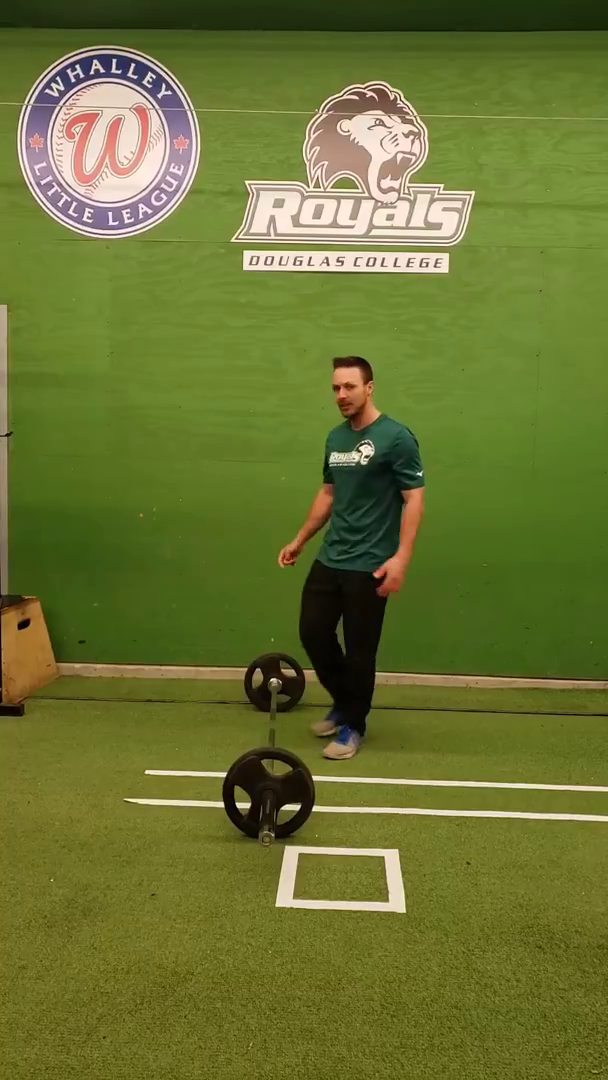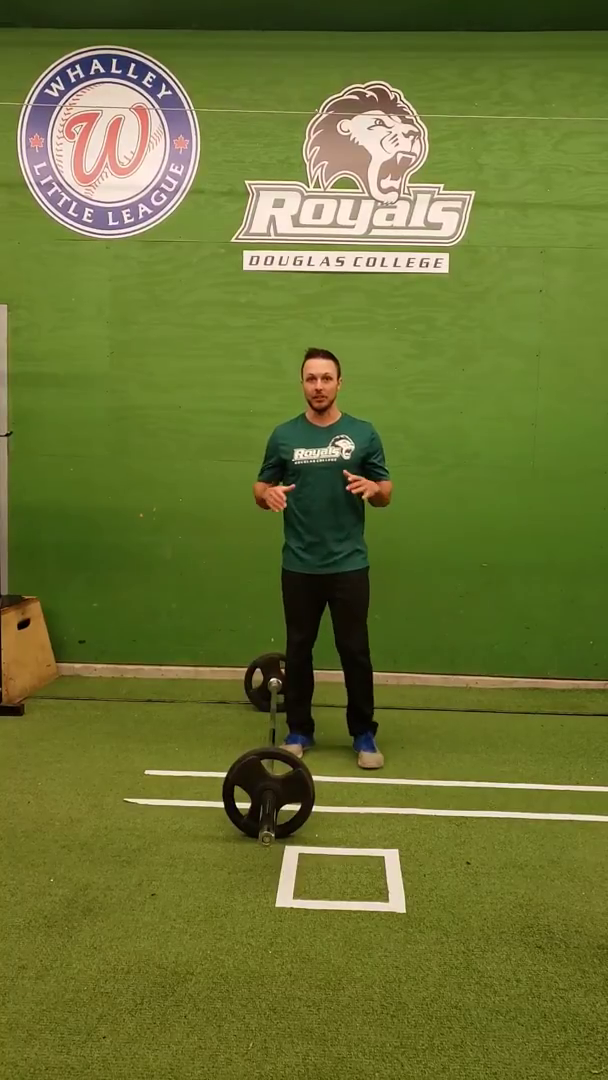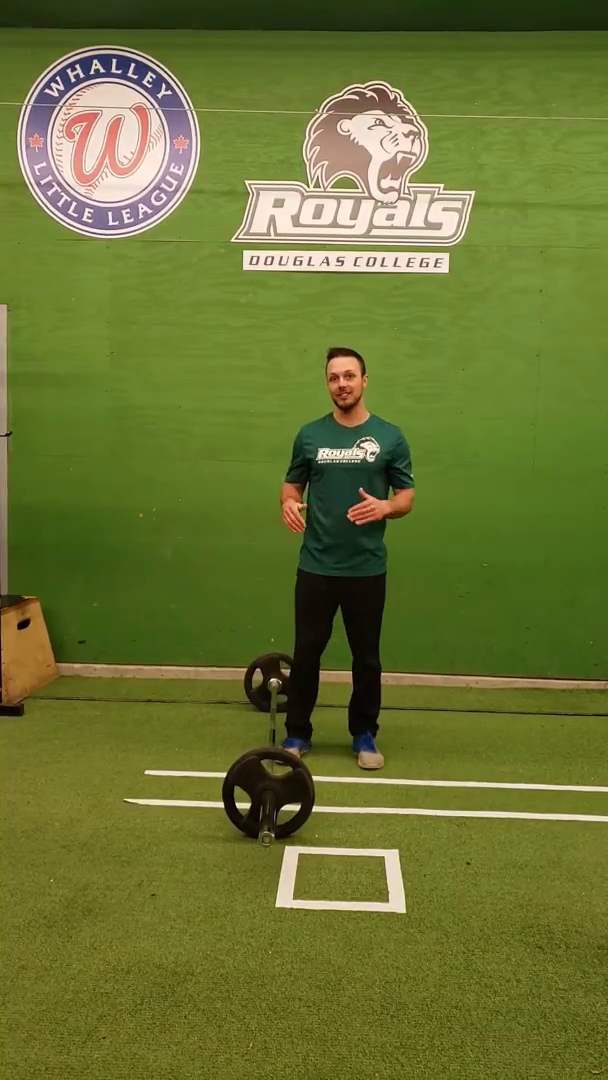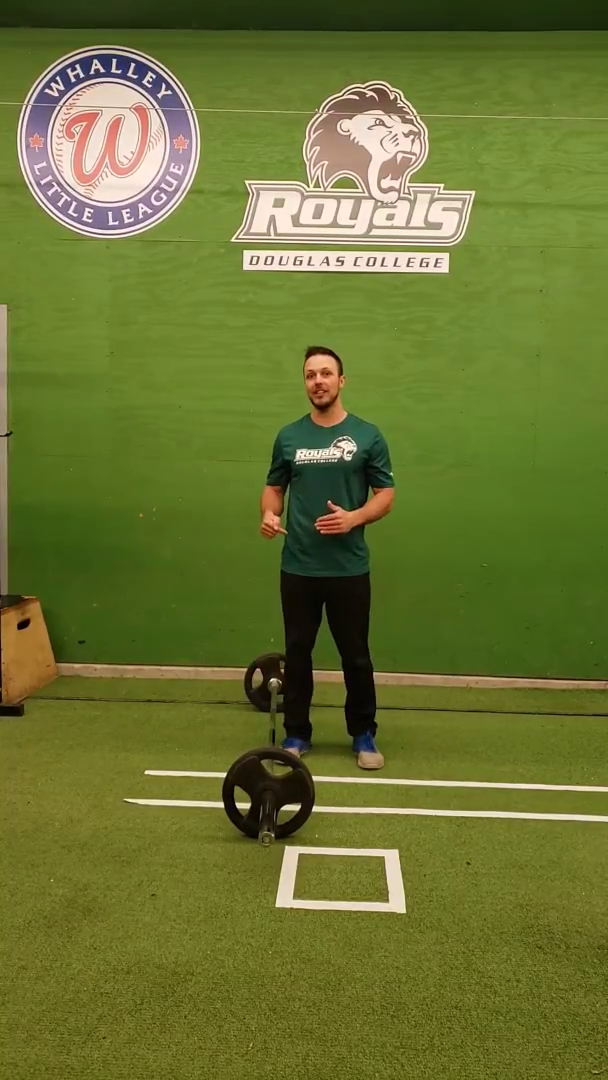
dt=1s
person 1, frame 1
left shoulder: (396, 437)
right shoulder: (335, 437)
left elbow: (414, 499)
left wrist: (401, 556)
right wrist: (300, 539)
left hip: (370, 565)
right hip: (330, 558)
left knee: (359, 646)
right knee: (313, 632)
left ankle: (352, 724)
right ankle: (344, 702)
person 1, frame 2
left shoulder: (363, 433)
right shoulder: (283, 435)
left elbow: (385, 491)
right elbow: (262, 486)
left wrist: (371, 487)
right wrist: (270, 494)
left hip: (349, 564)
right hip: (299, 564)
left knee: (355, 650)
right knee: (298, 650)
left ankle: (364, 733)
right ankle: (299, 729)
person 1, frame 3
left shoulder: (389, 437)
right shoulder: (310, 434)
left elbow: (406, 496)
right elbow: (292, 484)
left wrist: (384, 507)
right wrist: (289, 504)
left hip: (367, 568)
right hip: (316, 566)
left knee: (366, 656)
right knee: (306, 652)
left ankle: (364, 734)
right ankle: (297, 733)
person 1, frame 4
left shoulder: (367, 435)
right shoulder: (288, 436)
left elbow: (385, 494)
right elbow: (274, 486)
left wrist: (355, 517)
right wrist: (269, 514)
left hip: (349, 568)
right hip: (298, 567)
left knee: (356, 655)
right knee: (297, 652)
left ankle: (363, 734)
right ankle: (296, 733)
